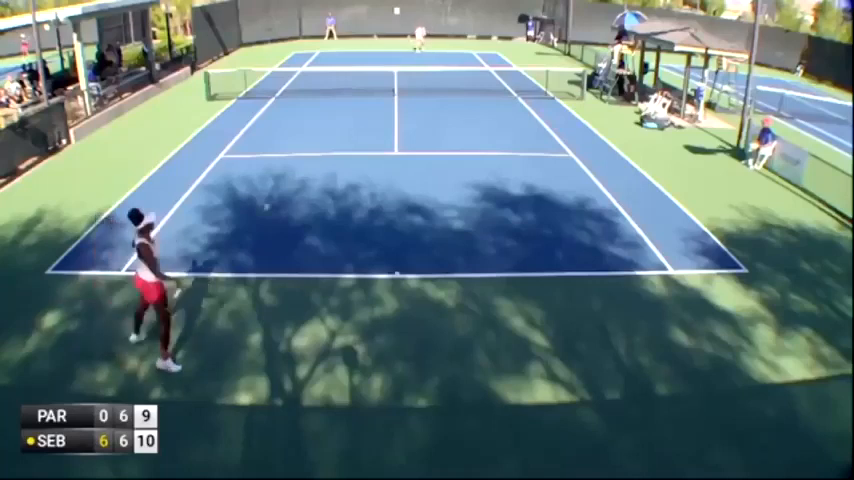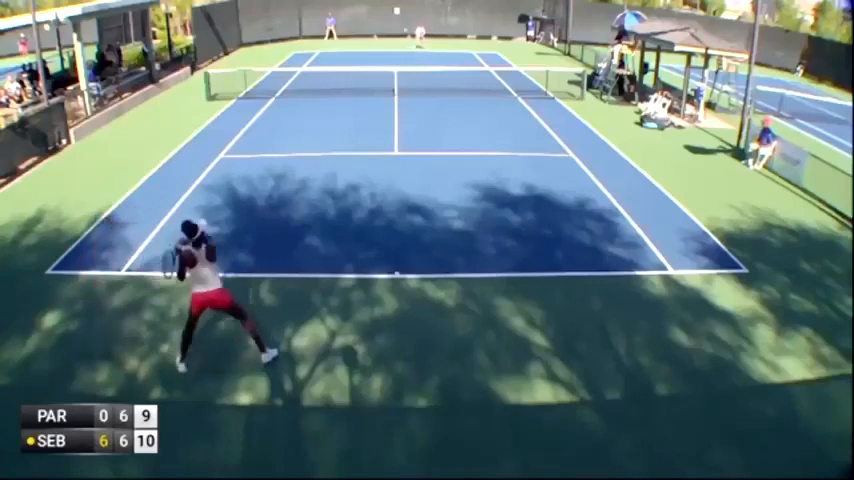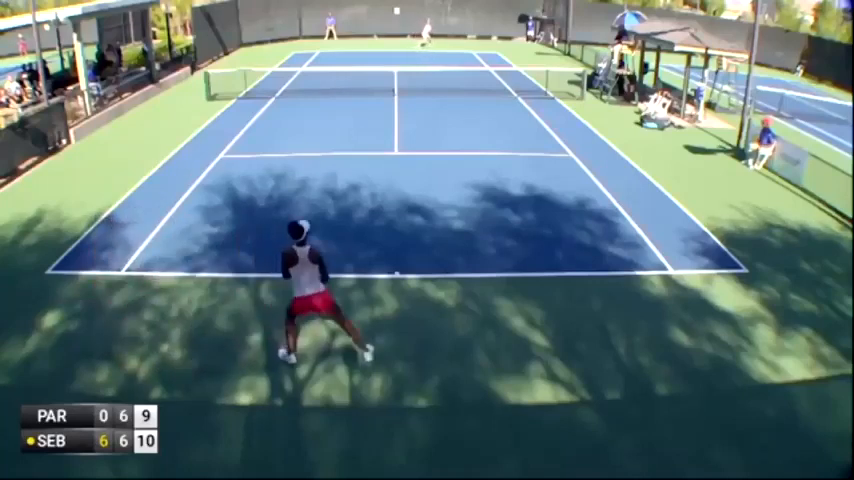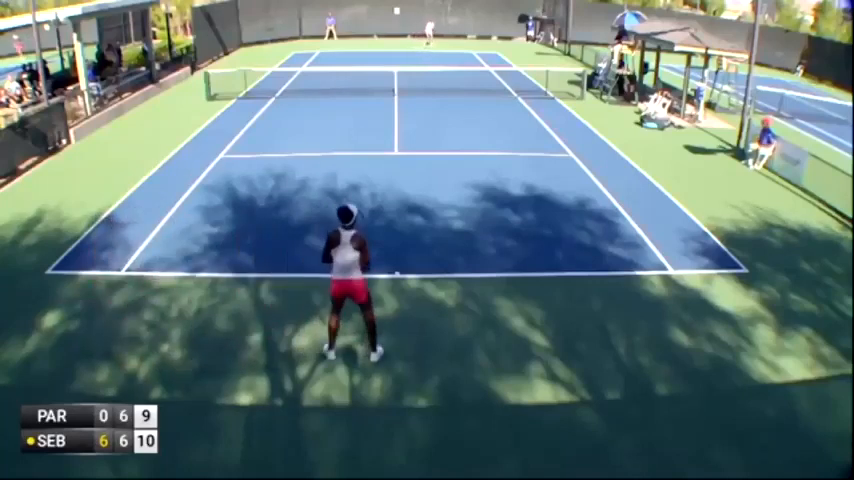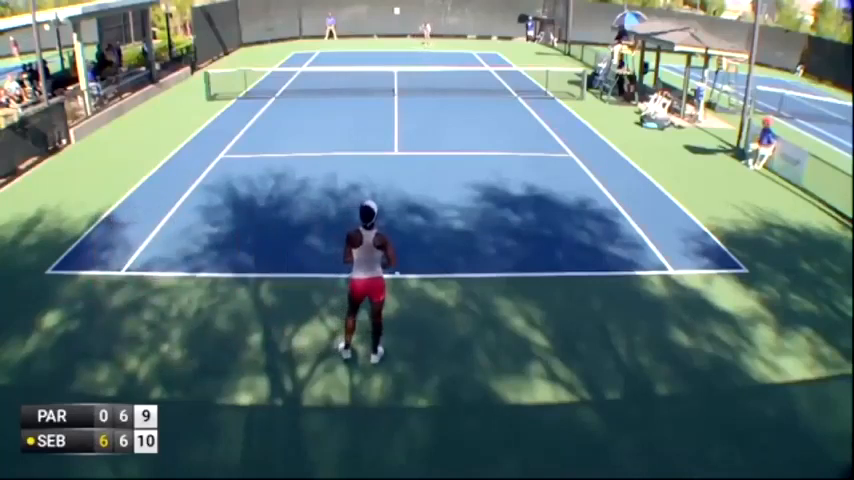
dt=0.5s
person 1, frame 1
left shoulder: (140, 236)
right shoulder: (145, 246)
right elbow: (156, 272)
left hip: (141, 279)
right hip: (151, 284)
left knee: (143, 306)
right knee: (165, 319)
left ankle: (136, 334)
right ankle: (164, 359)
person 1, frame 2
left shoulder: (185, 254)
right shoulder: (210, 248)
left elbow: (181, 277)
left hip: (198, 296)
right hip: (218, 293)
left knee: (190, 327)
right knee: (245, 319)
left ankle: (182, 361)
right ankle: (265, 353)
person 1, frame 3
left shoulder: (287, 254)
right shoulder: (315, 253)
left elbow: (286, 275)
right elbow: (325, 278)
left hip: (302, 299)
right hip: (321, 296)
left knee: (290, 318)
right knee: (343, 320)
left ankle: (290, 353)
right ankle: (365, 351)
person 1, frame 4
left shoulder: (332, 236)
right shoulder: (360, 239)
left elbow: (325, 259)
right elbow: (365, 266)
left hip: (337, 283)
right hip: (356, 283)
left knee: (335, 313)
right knee: (368, 314)
left ankle: (330, 349)
right ankle: (374, 351)
person 1, frame 5
left shoulder: (352, 236)
right shoulder: (381, 239)
left elbow: (347, 259)
right elbow: (392, 262)
left hip: (357, 282)
right hip: (376, 282)
left knee: (351, 314)
right knee: (376, 317)
left ankle: (346, 348)
right ankle: (375, 353)
